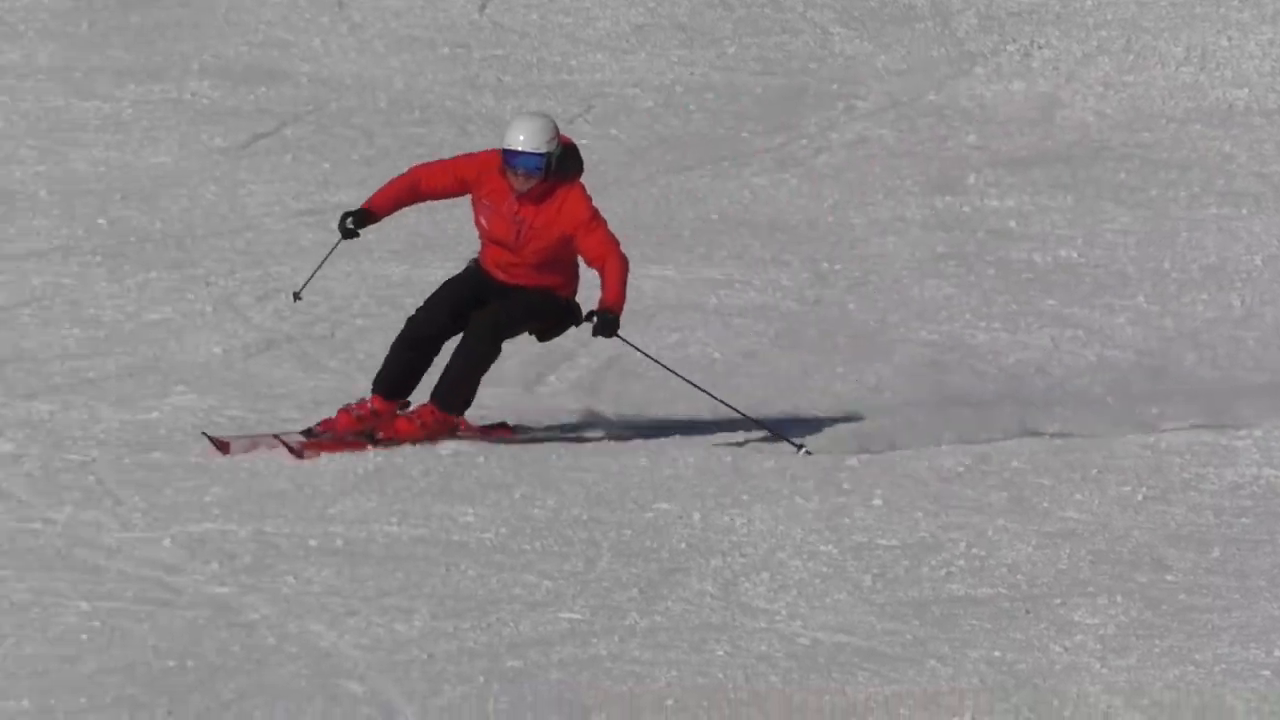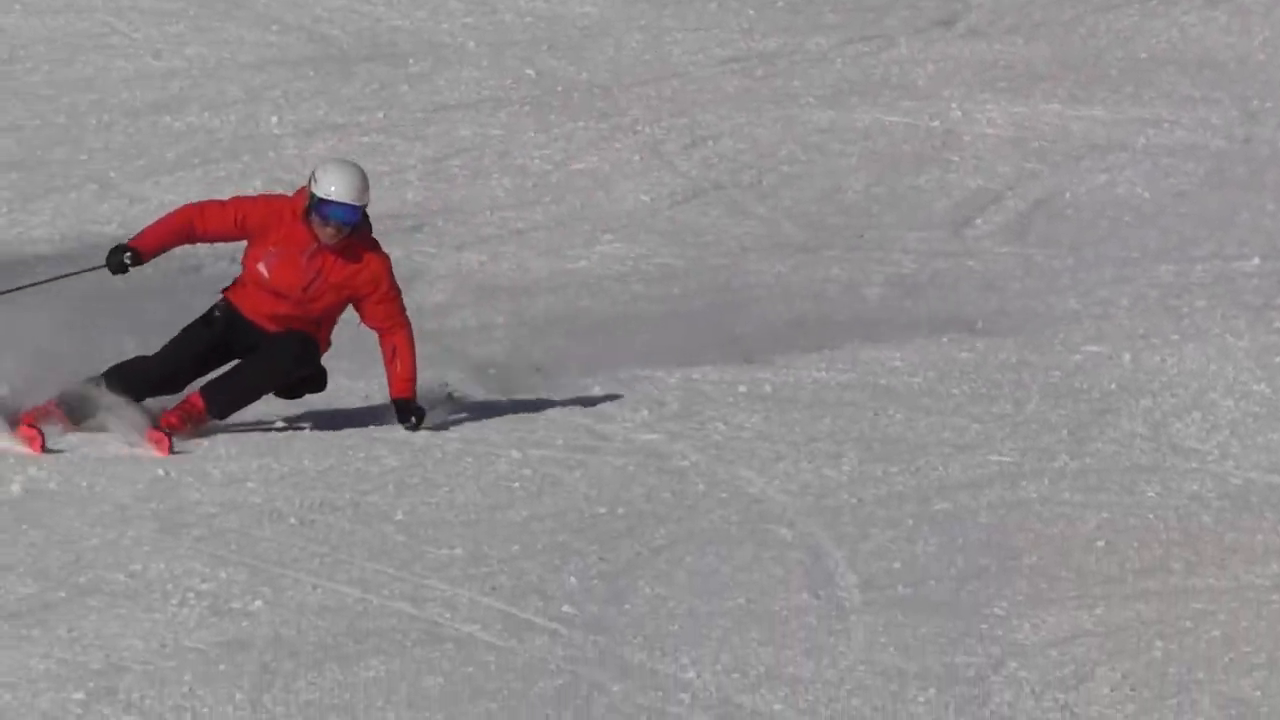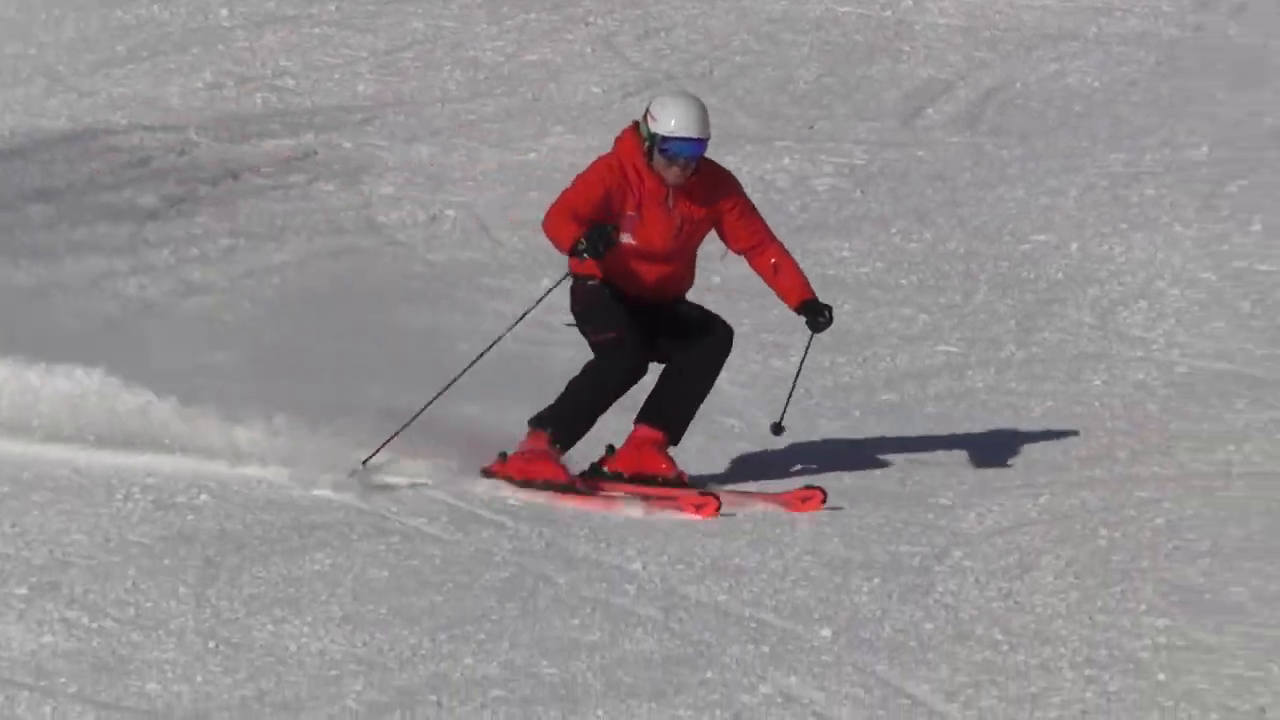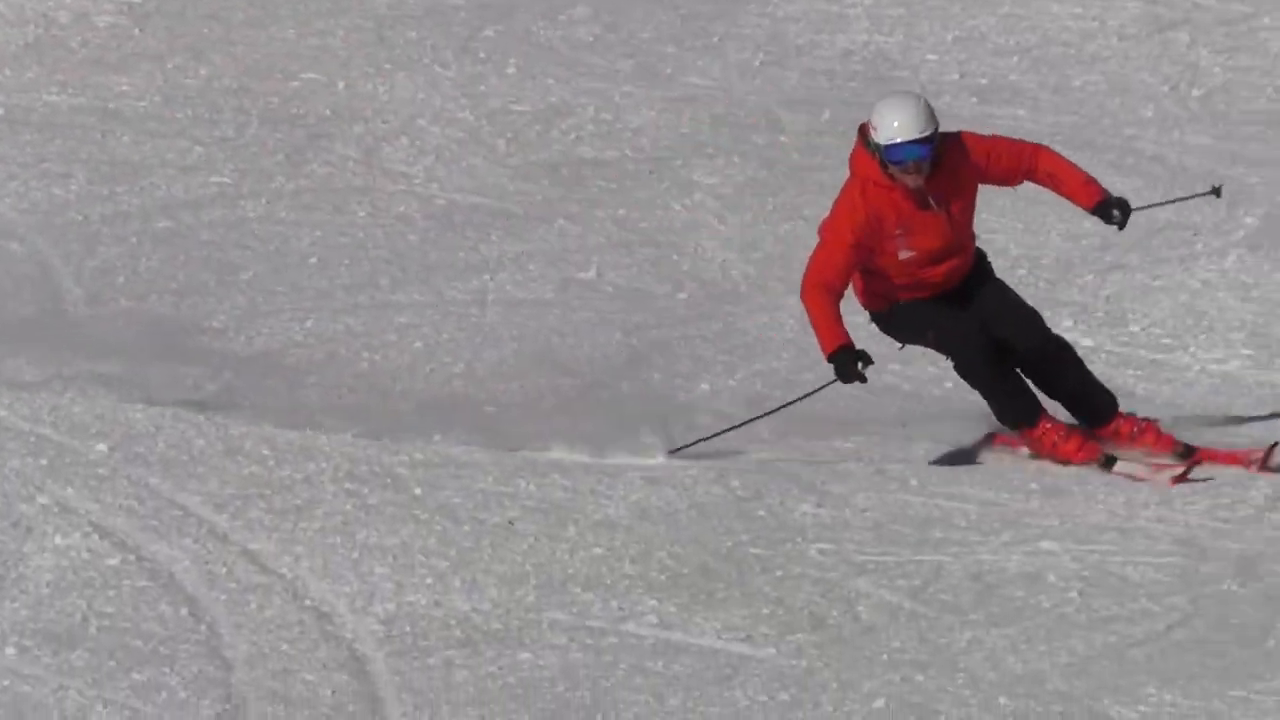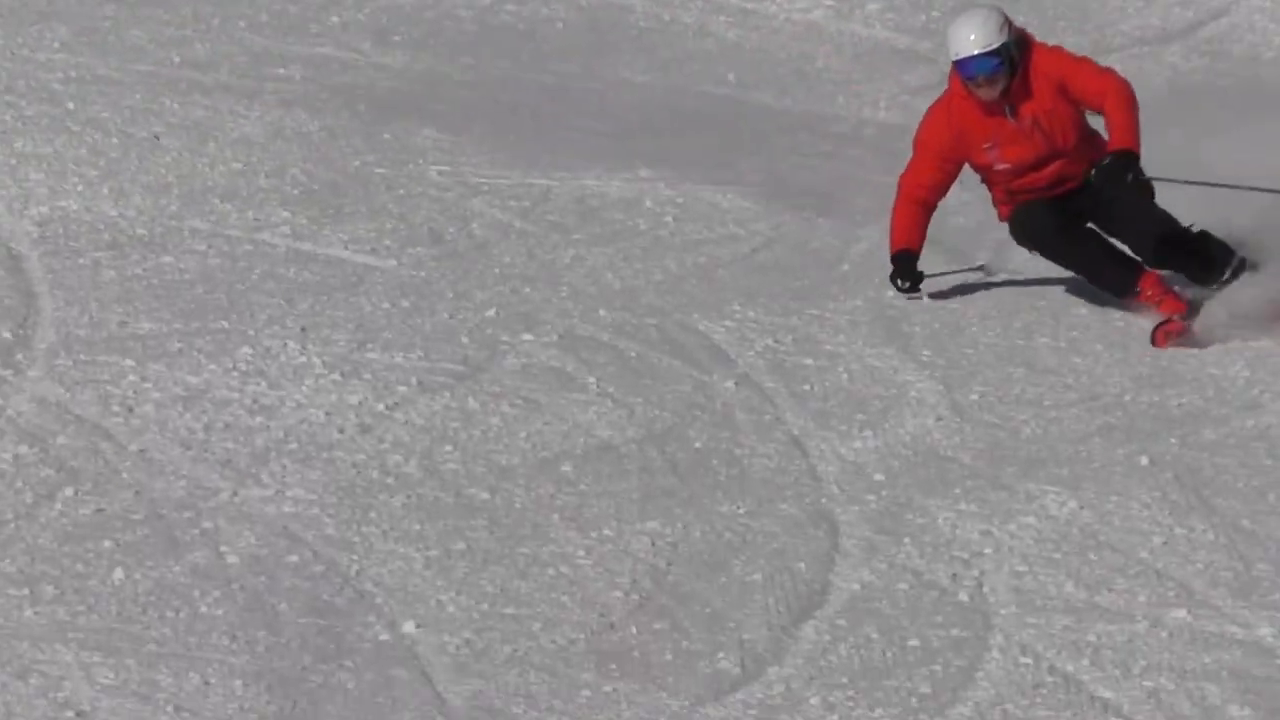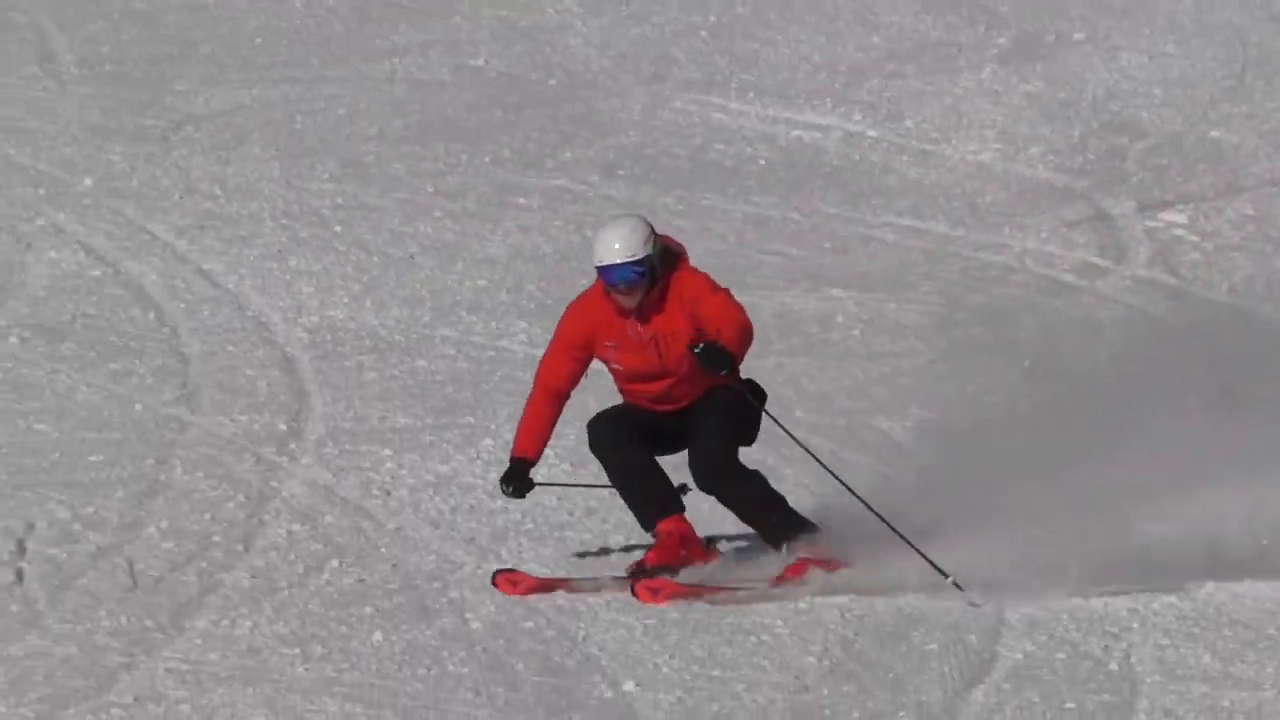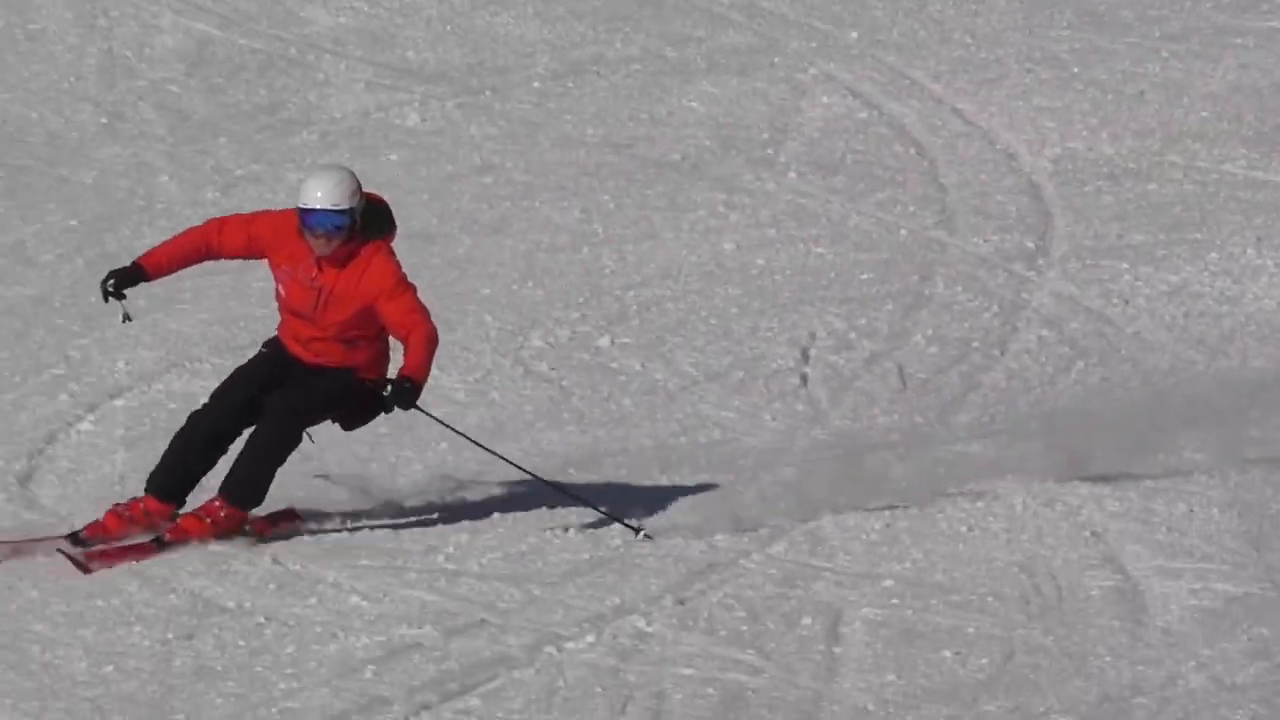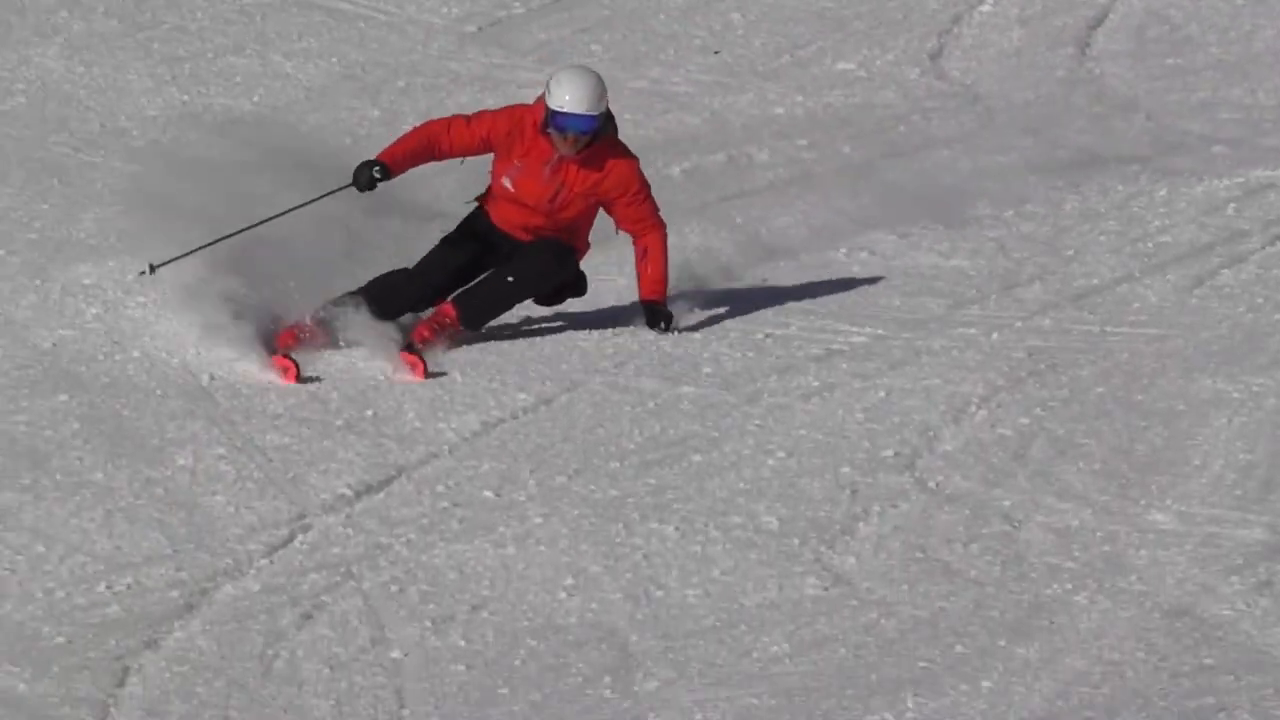
dt=0.5s
person 1, frame 1
left shoulder: (571, 202)
right shoulder: (485, 168)
left elbow: (612, 258)
right elbow: (423, 179)
left wrist: (610, 309)
right wrist: (368, 212)
left hip: (543, 296)
right hip: (491, 275)
left knee: (485, 328)
right knee: (427, 322)
left ankle: (440, 415)
right ankle: (379, 406)
person 1, frame 2
left shoulder: (368, 265)
right shoulder: (275, 214)
left elbow: (394, 326)
right elbow: (199, 217)
left wrist: (404, 396)
right wrist: (138, 246)
left hip: (291, 341)
right hip: (241, 316)
left knee: (298, 356)
right knee: (173, 364)
left ankle: (190, 413)
right ankle: (69, 407)
person 1, frame 3
left shoulder: (716, 188)
right shoulder: (615, 170)
left elbow: (759, 244)
right elbow: (560, 216)
left wrist: (804, 300)
right wrist: (578, 243)
left hip: (663, 306)
right hip: (604, 291)
left knee: (716, 338)
right knee: (625, 358)
left ankle: (643, 449)
right ankle: (538, 446)
person 1, frame 4
left shoulder: (959, 154)
right shoulder: (857, 205)
left elbow: (1034, 159)
right elbow: (817, 285)
left wrist: (1097, 198)
right wrist: (838, 348)
left hip: (964, 280)
right hip: (903, 305)
left knee: (1037, 343)
right knee: (970, 342)
left ankle: (1111, 424)
right ankle: (1039, 430)
person 1, frame 5
left shoulder: (1046, 65)
right shoulder: (948, 118)
left elbow: (1113, 91)
right elbow: (916, 193)
left wrist: (1123, 151)
right wrist: (904, 254)
left hip: (1095, 178)
right hip: (1033, 206)
left knee: (1158, 237)
right knee: (1037, 225)
right ankle: (1151, 291)
person 1, frame 6
left shoulder: (687, 286)
right shoulder: (586, 313)
left elbow: (736, 325)
right elbow: (550, 384)
left wrist: (724, 354)
right wrist: (522, 460)
left hip: (713, 400)
right hip: (650, 414)
left knee: (712, 467)
right knee: (604, 432)
left ankle: (806, 543)
right ankle: (675, 538)
person 1, frame 7
left shoulder: (377, 265)
right shoulder: (283, 230)
left elbow: (419, 328)
right elbow: (212, 237)
left wrist: (411, 380)
right wrist: (139, 270)
left hip: (349, 375)
right hip: (291, 354)
left knee: (281, 411)
right knee: (216, 417)
left ankle: (227, 511)
right ankle: (153, 506)
person 1, frame 8
left shoulder: (615, 168)
right shoulder: (516, 125)
left elbow: (649, 230)
right elbow: (442, 134)
left wrist: (654, 298)
right wrist: (388, 161)
left hip: (548, 247)
right hip: (492, 226)
left knee: (549, 265)
right knee: (428, 280)
left ankle: (448, 320)
